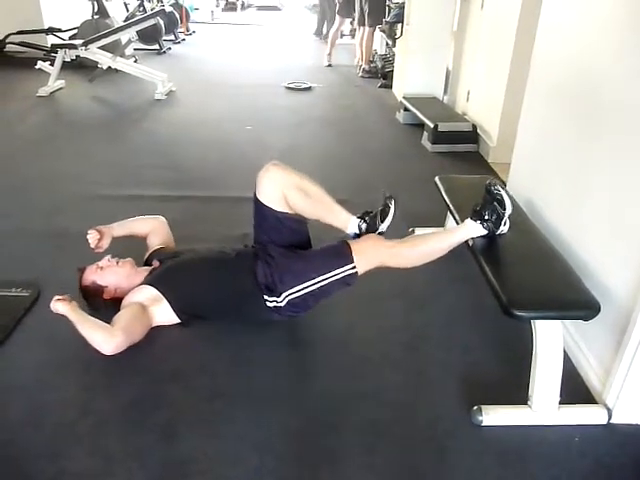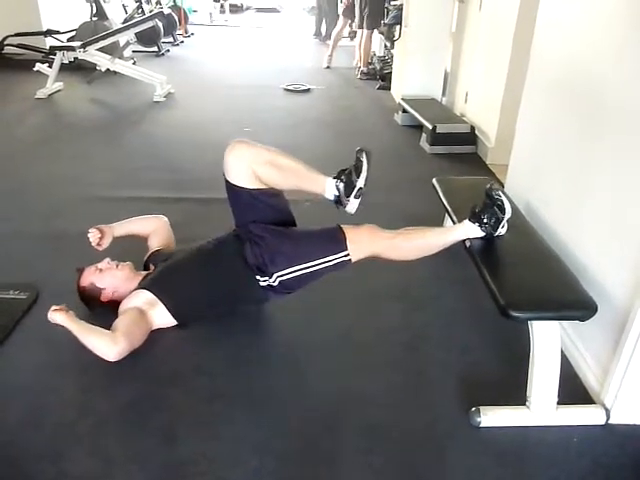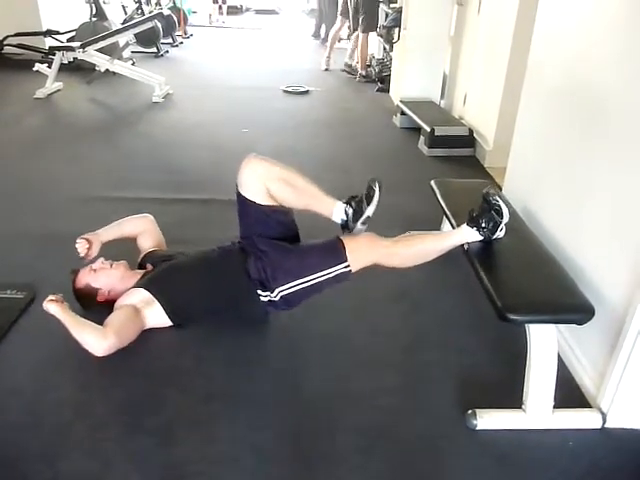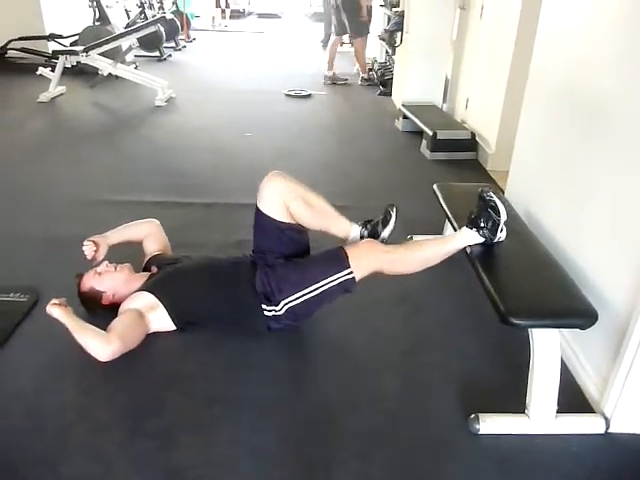
dt=0.5s
person 1, frame 1
left shoulder: (157, 261)
right shoulder: (141, 303)
left elbow: (157, 220)
right elbow: (111, 342)
left wrist: (108, 230)
right wrist: (71, 310)
left hip: (265, 255)
right hip: (273, 287)
left knee: (274, 176)
right knee: (378, 250)
left ankle: (355, 225)
right ankle: (475, 227)
person 1, frame 2
left shoulder: (155, 261)
right shoulder: (137, 307)
left elbow: (159, 222)
right elbow: (115, 348)
left wrist: (109, 230)
right wrist: (69, 321)
left hip: (254, 241)
right hip: (265, 268)
left knee: (240, 153)
right knee: (372, 238)
left ankle: (335, 189)
right ankle: (473, 228)
person 1, frame 3
left shoulder: (151, 262)
right shoulder: (135, 304)
left elbow: (146, 220)
right elbow: (103, 343)
left wrist: (96, 236)
right wrist: (62, 311)
left hip: (254, 254)
right hip: (265, 282)
left knee: (255, 169)
right knee: (372, 249)
left ankle: (343, 214)
right ankle: (470, 232)
person 1, frame 4
left shoulder: (153, 266)
right shoulder: (138, 309)
left elbow: (152, 225)
right elbow: (107, 348)
left wrist: (103, 239)
right wrist: (67, 317)
left hip: (263, 266)
right hip: (269, 299)
left knee: (276, 186)
right knee: (374, 255)
left ankle: (356, 233)
right ankle: (473, 235)
